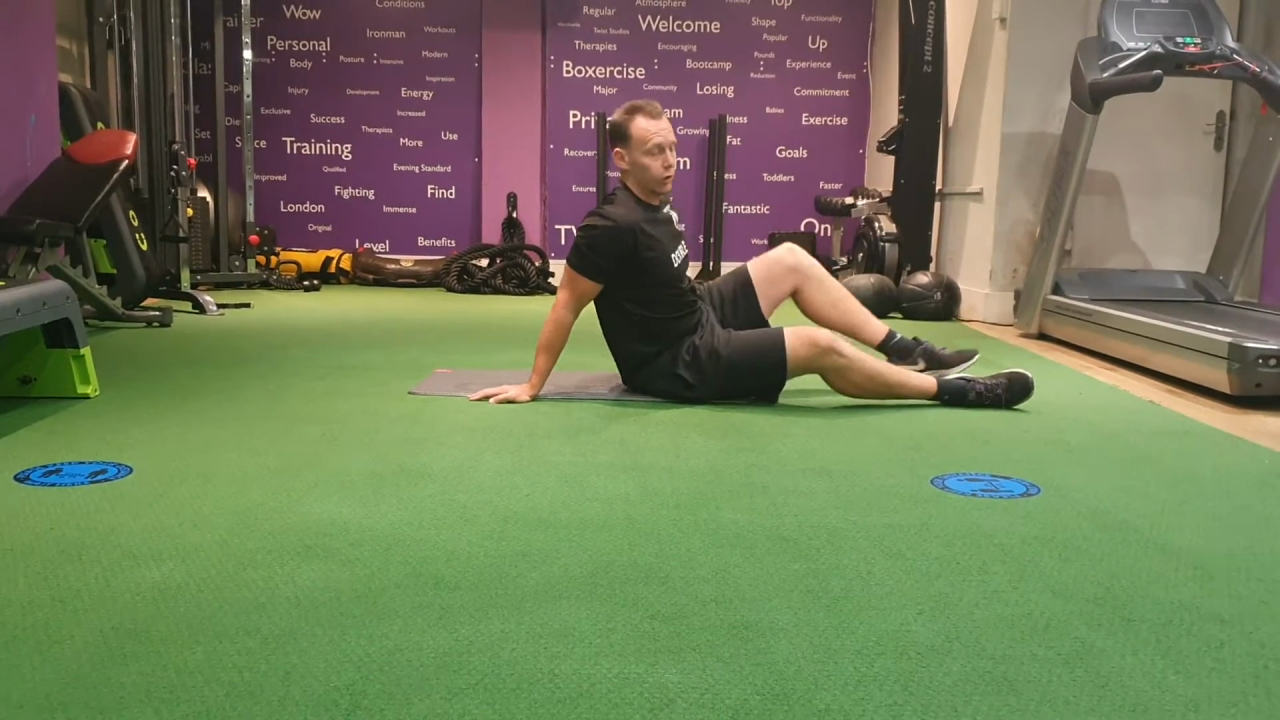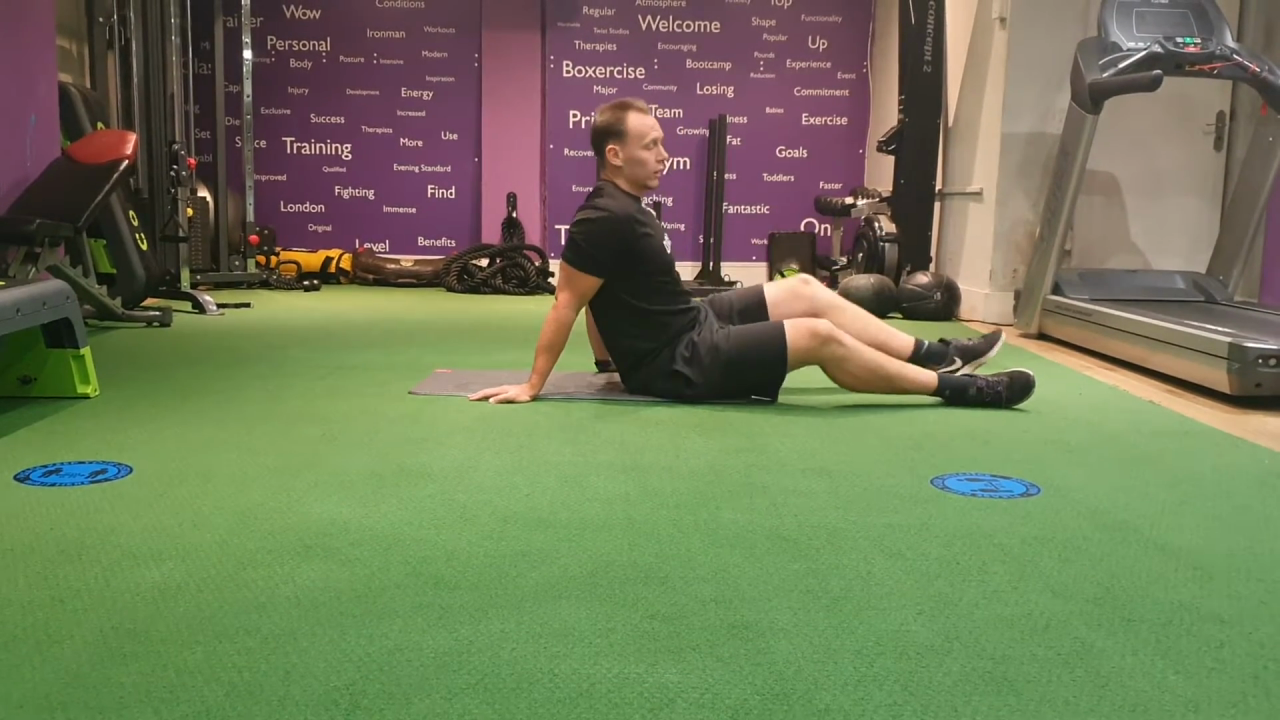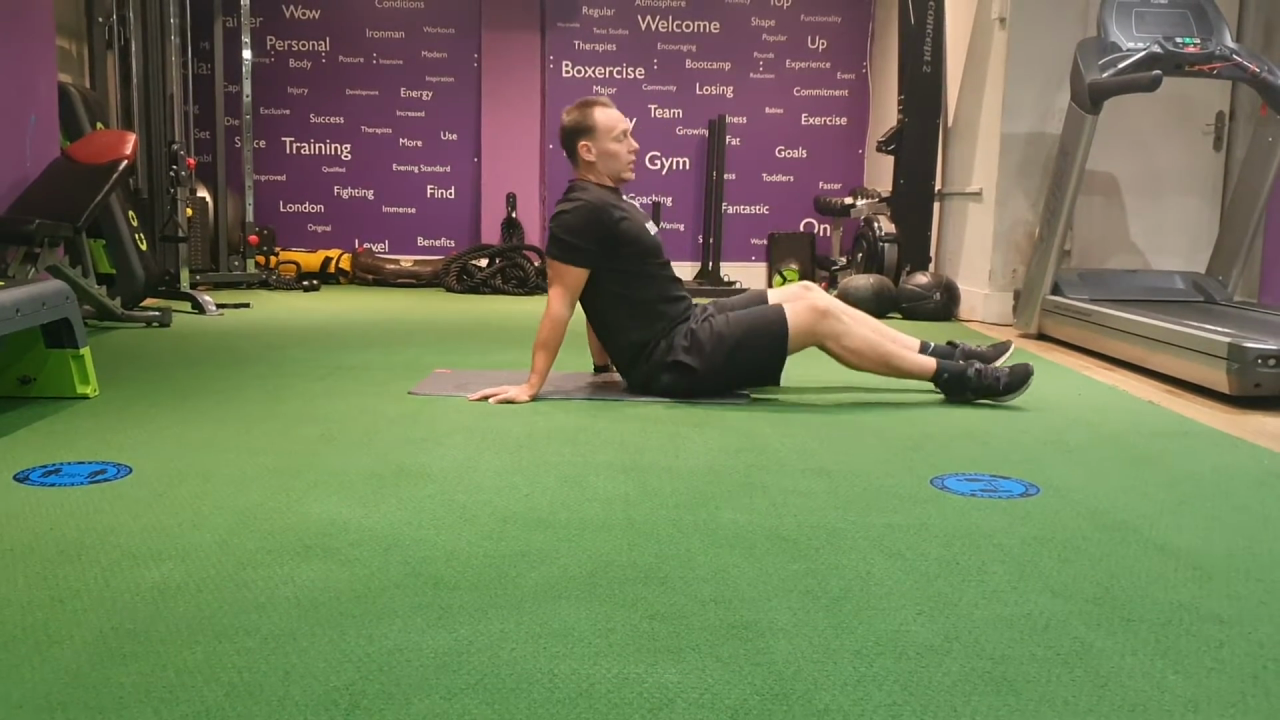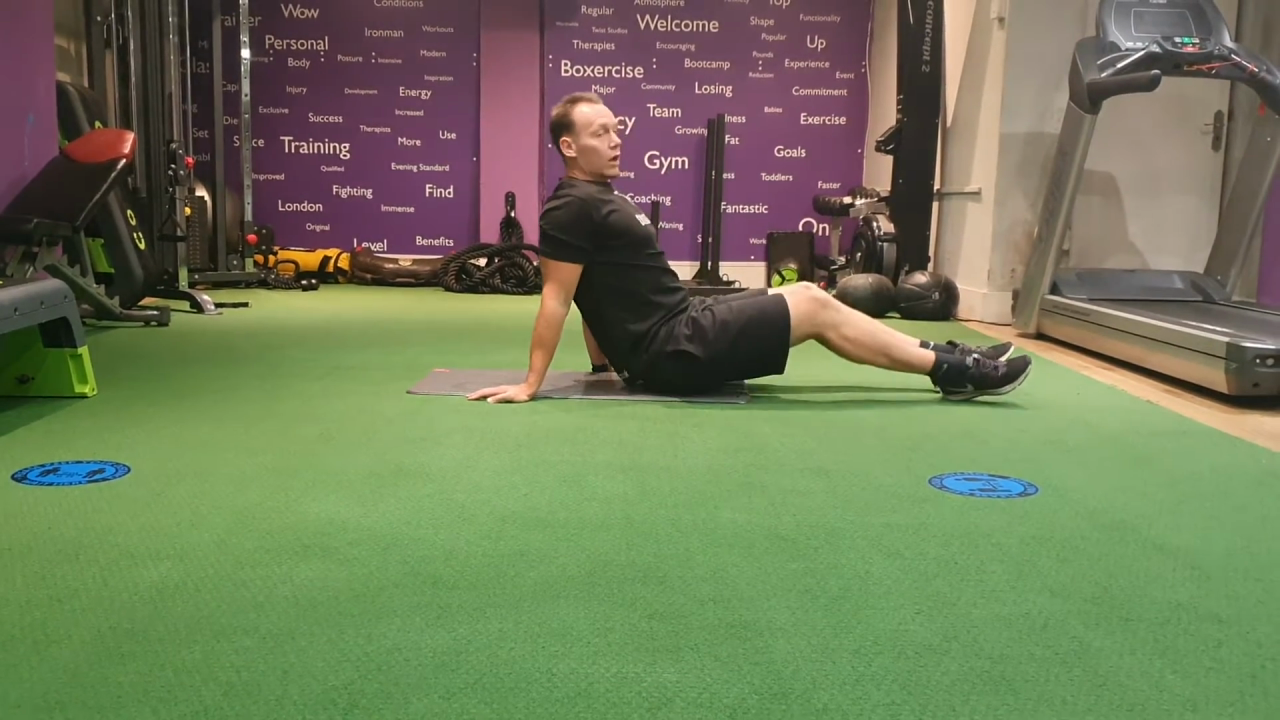
dt=0.2s
person 1, frame 1
left shoulder: (652, 203)
right shoulder: (614, 227)
right elbow: (566, 305)
right wrist: (532, 385)
left hip: (696, 319)
right hip: (675, 365)
left knee: (791, 258)
right knee: (820, 346)
left ankle: (909, 351)
right ankle: (954, 391)
person 1, frame 2
left shoulder: (623, 205)
right shoulder: (603, 221)
left elbow: (605, 296)
right elbow: (567, 305)
left wrist: (611, 359)
right wrist: (532, 386)
left hip: (688, 329)
right hip: (673, 364)
left knee: (804, 288)
right knee: (819, 335)
left ankle: (937, 354)
right ankle: (956, 388)
person 1, frame 3
left shoulder: (604, 201)
right shoulder: (580, 214)
left elbow: (601, 295)
right elbow: (560, 302)
left wrist: (606, 361)
right wrist: (532, 385)
left hip: (685, 330)
right hip: (673, 357)
left knee: (807, 292)
right knee: (817, 313)
left ankle: (944, 356)
right ankle: (958, 379)
person 1, frame 4
left shoulder: (599, 196)
right shoulder: (571, 210)
left elbow: (597, 291)
right elbow: (555, 301)
left wrist: (607, 360)
right wrist: (530, 384)
left hip: (679, 327)
right hip: (671, 349)
left knee: (808, 293)
right knee: (814, 305)
left ankle: (946, 358)
right ankle: (955, 372)
